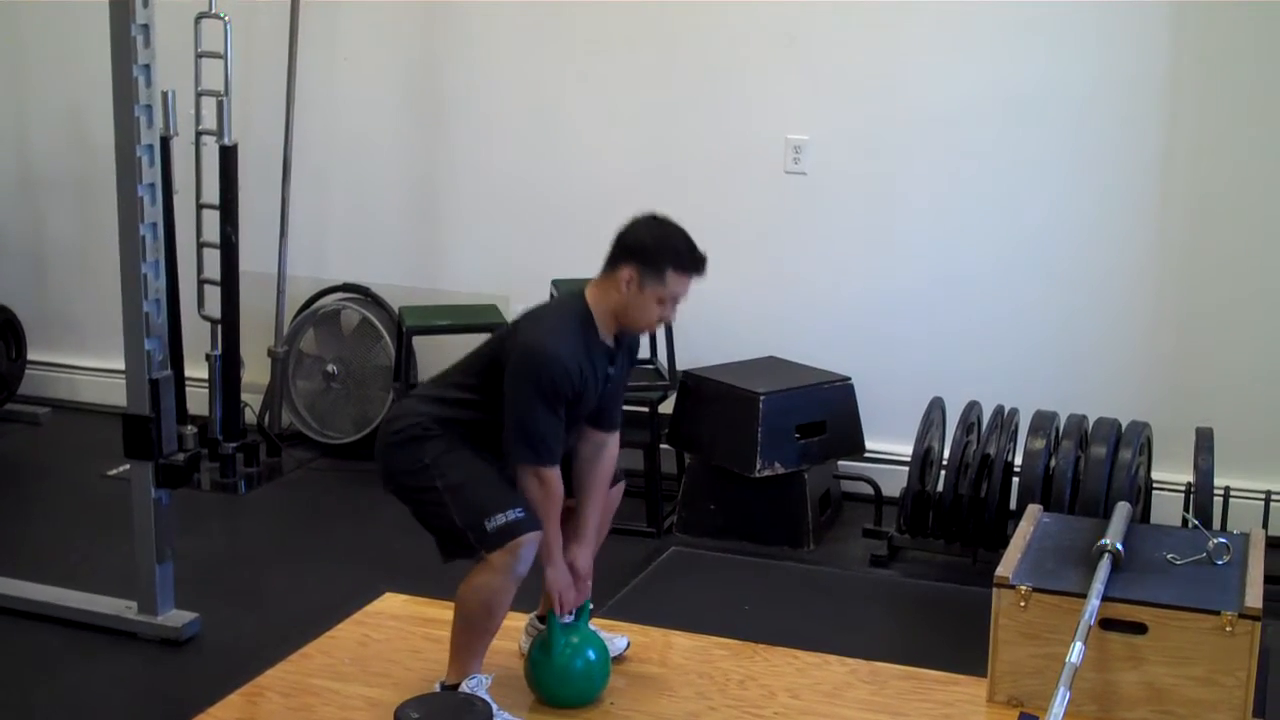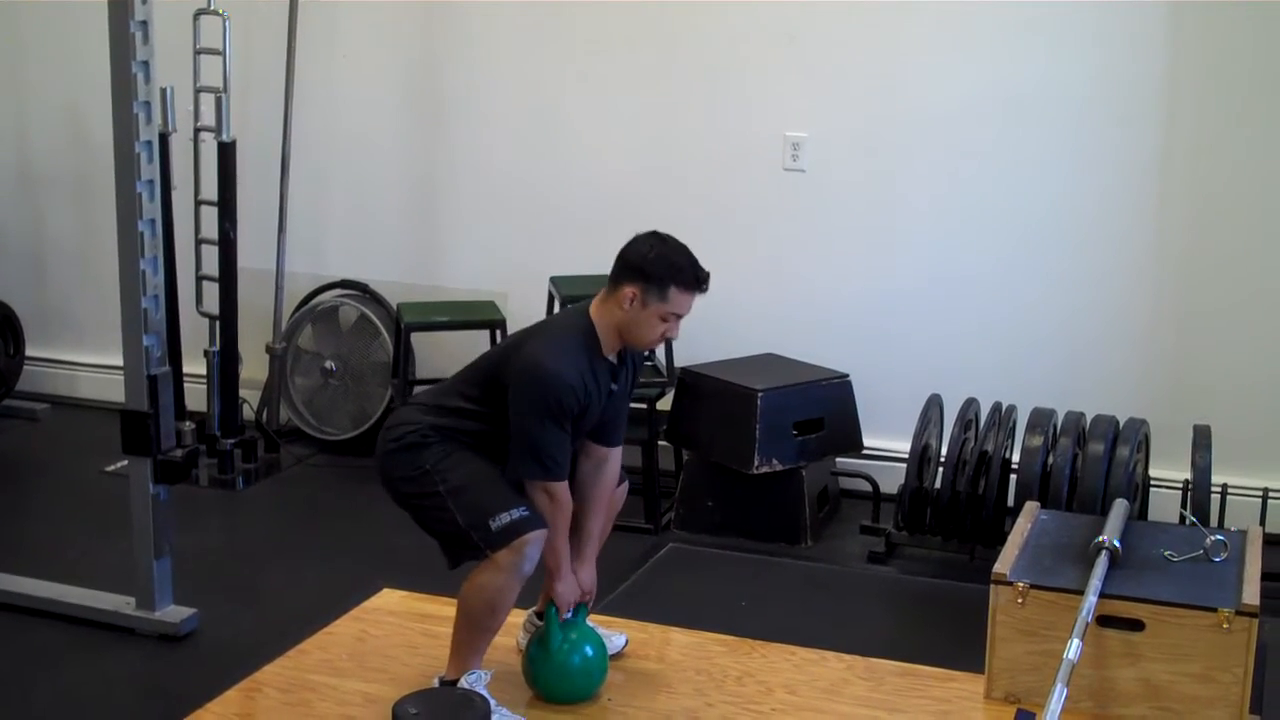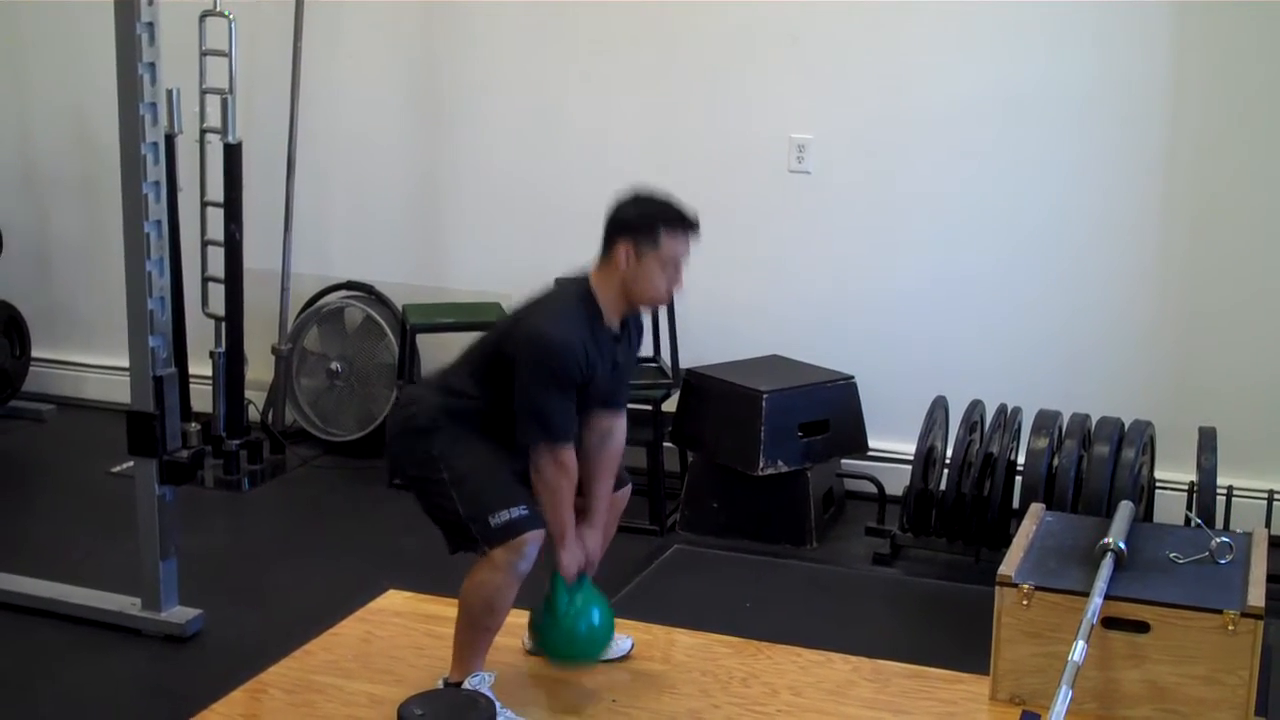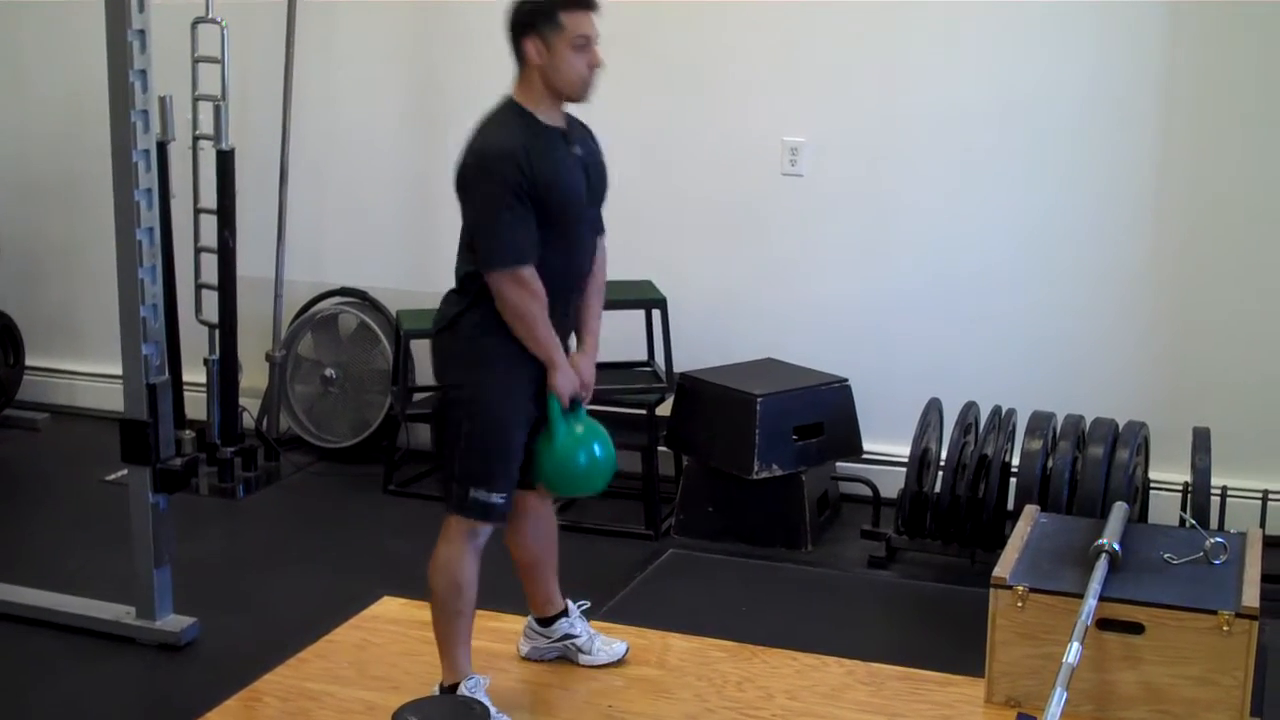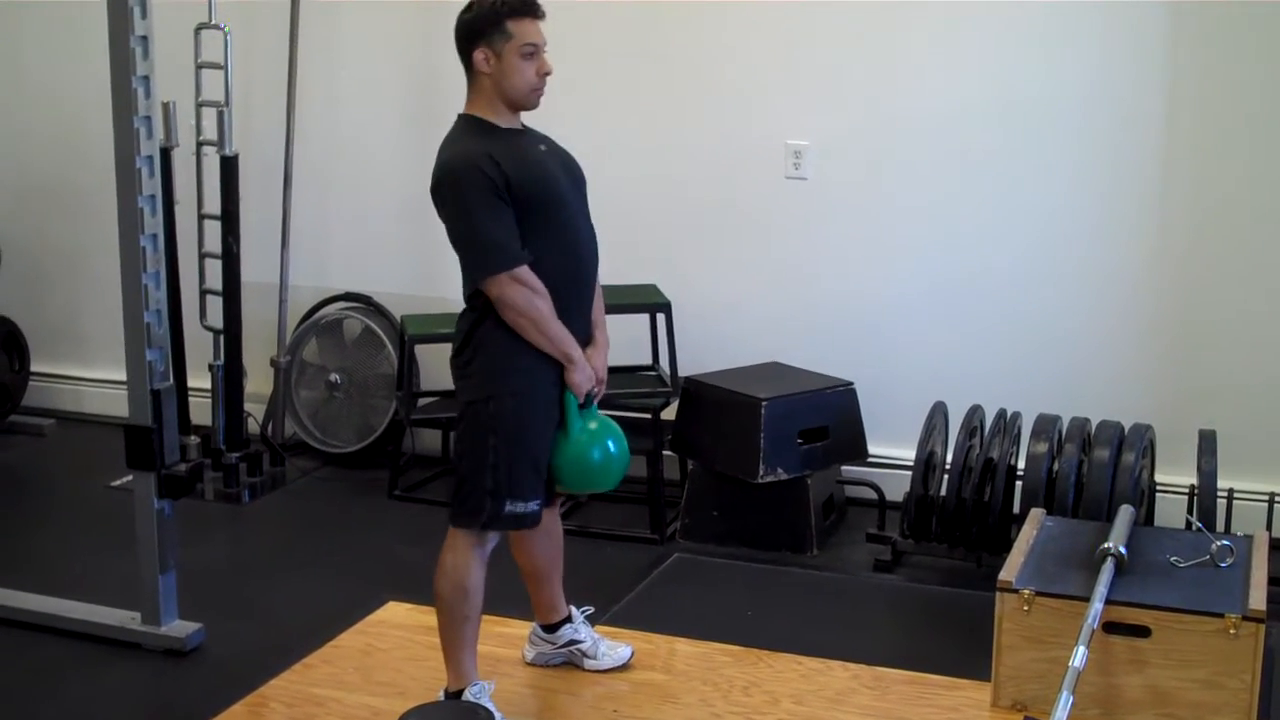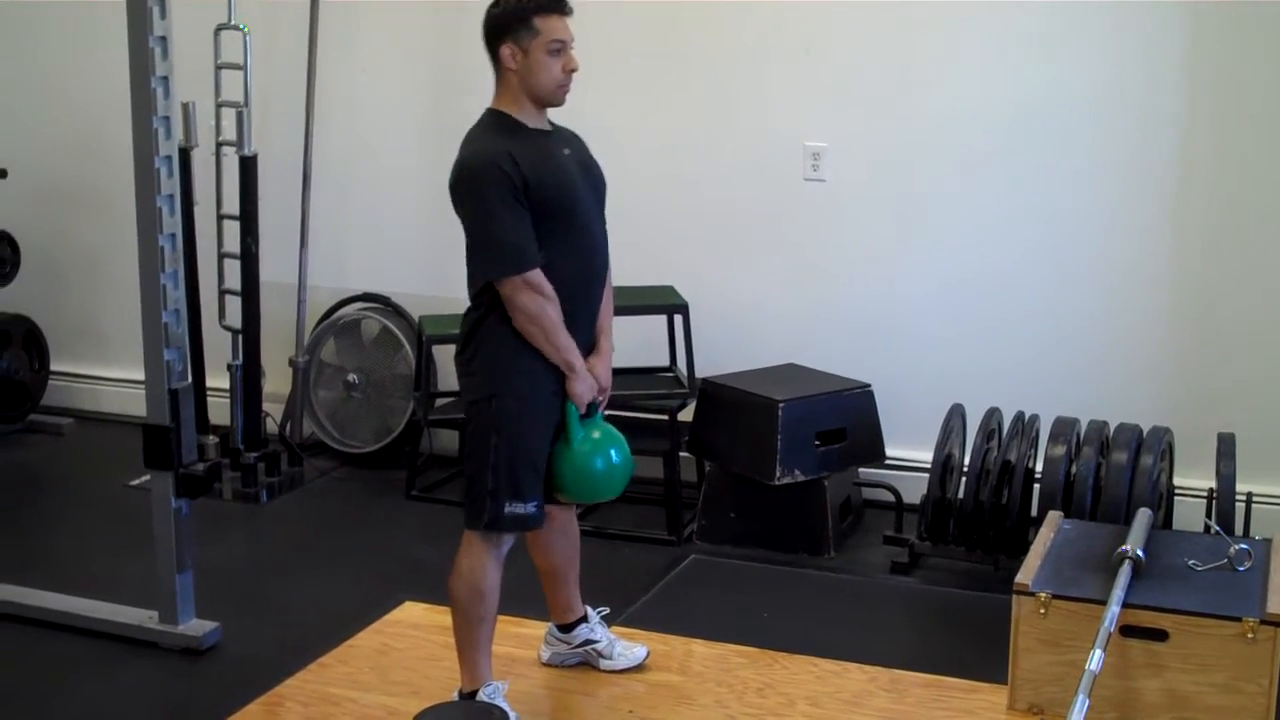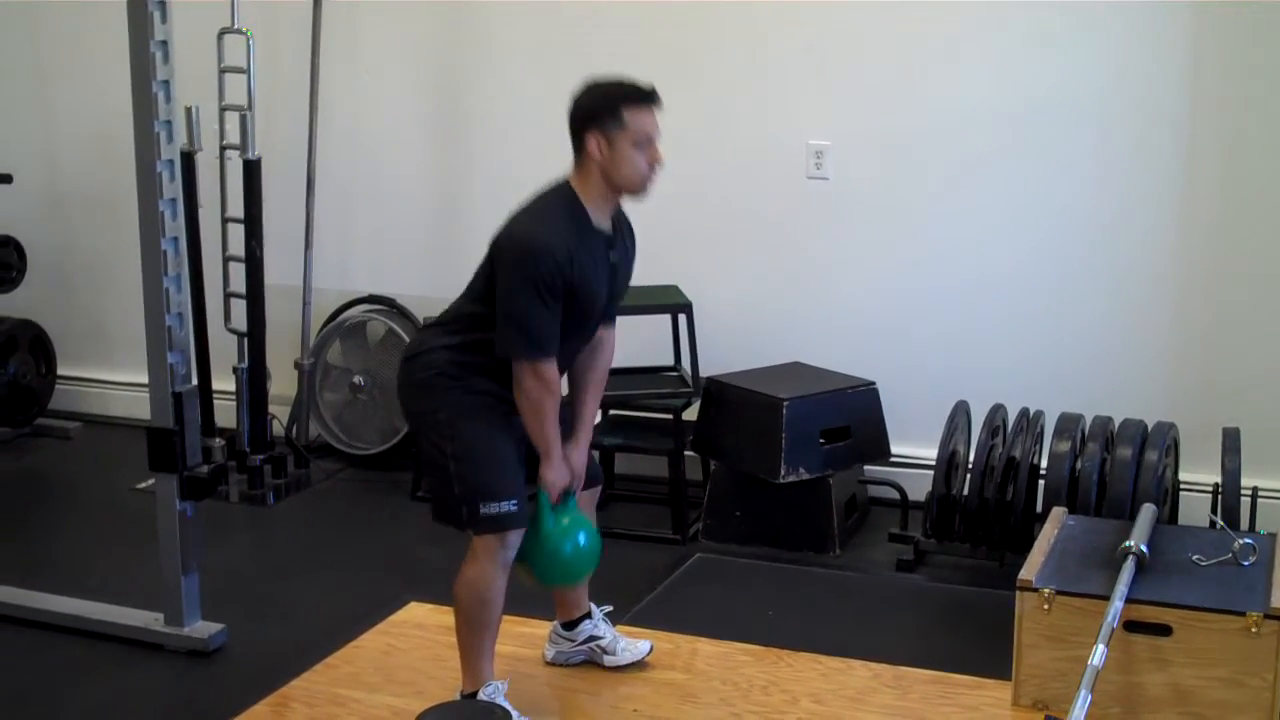
dt=0.4s
person 1, frame 1
left shoulder: (619, 337)
right shoulder: (547, 348)
left elbow: (599, 441)
right elbow: (538, 473)
left wrist: (580, 546)
right wrist: (552, 559)
left hip: (495, 437)
right hip: (423, 440)
left knee: (608, 486)
right knee: (515, 541)
left ankle: (550, 623)
person 1, frame 2
left shoulder: (622, 351)
right shoulder: (551, 366)
left elbow: (601, 457)
right elbow: (549, 489)
left wrist: (585, 559)
right wrist: (561, 572)
left hip: (498, 443)
right hip: (424, 448)
left knee: (613, 487)
right knee: (521, 542)
left ankle: (547, 620)
person 1, frame 3
left shoulder: (624, 321)
right shoulder: (554, 334)
left elbow: (606, 424)
right elbow: (553, 456)
left wrist: (589, 526)
right wrist: (567, 543)
left hip: (504, 429)
right hip: (438, 432)
left knee: (613, 492)
right knee: (519, 540)
person 1, frame 4
left shoulder: (579, 140)
right shoulder: (500, 151)
left elbow: (590, 247)
right elbow: (512, 279)
left wrist: (585, 347)
right wrist: (556, 363)
left hip: (546, 351)
right hip: (486, 353)
left knee: (535, 489)
right knee: (473, 516)
left ankle: (550, 624)
person 1, frame 5
left shoulder: (534, 144)
right shoulder: (468, 162)
left elbow: (577, 250)
right elbow: (508, 282)
left wrist: (595, 343)
right wrist: (573, 358)
left hip: (560, 361)
right hip: (509, 368)
left knee: (541, 502)
right knee: (478, 525)
left ankle: (555, 630)
person 1, frame 6
left shoulder: (566, 144)
right shoulder: (489, 160)
left elbow: (595, 253)
right elbow: (521, 285)
left wrist: (600, 352)
right wrist: (573, 368)
left hip: (568, 360)
right hip: (514, 369)
left knee: (558, 498)
right knee: (494, 528)
left ankle: (571, 630)
person 1, frame 7
left shoulder: (618, 232)
right shoulder: (540, 239)
left elbow: (597, 338)
right elbow: (535, 371)
left wrist: (577, 440)
right wrist: (548, 458)
left hip: (510, 378)
right hip: (452, 382)
left knee: (580, 487)
right knee: (502, 528)
left ankle: (575, 628)
